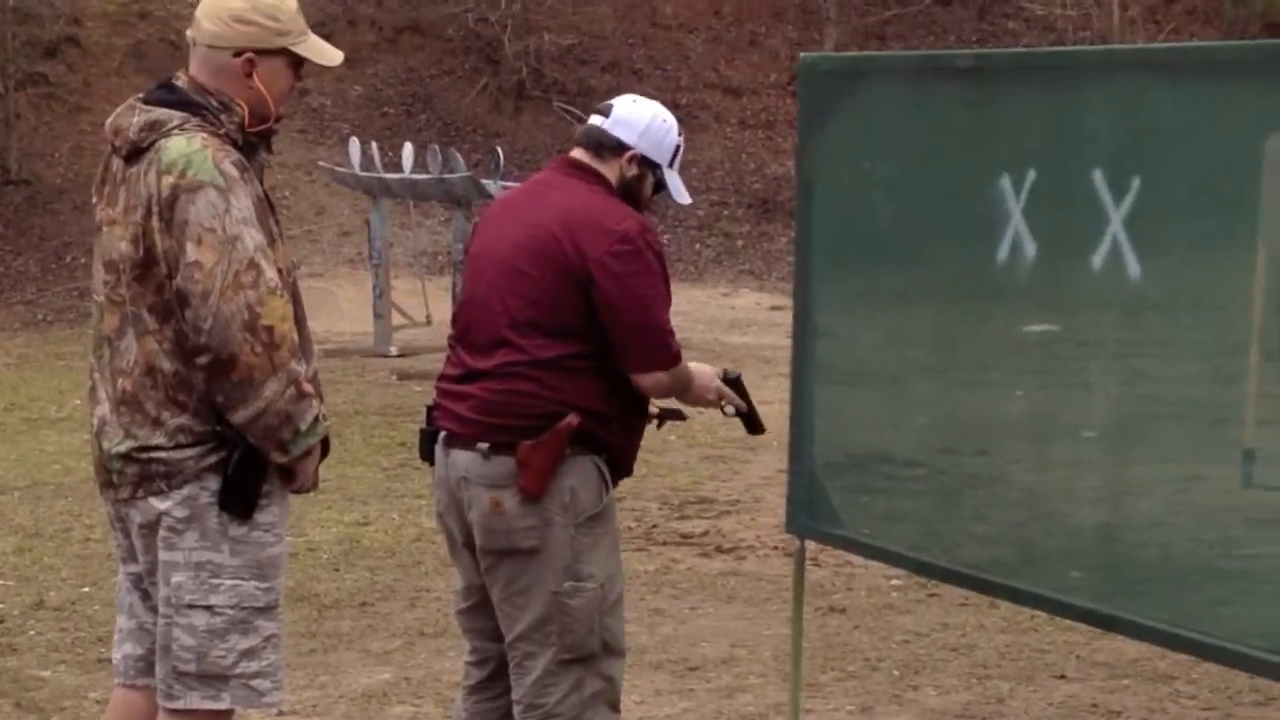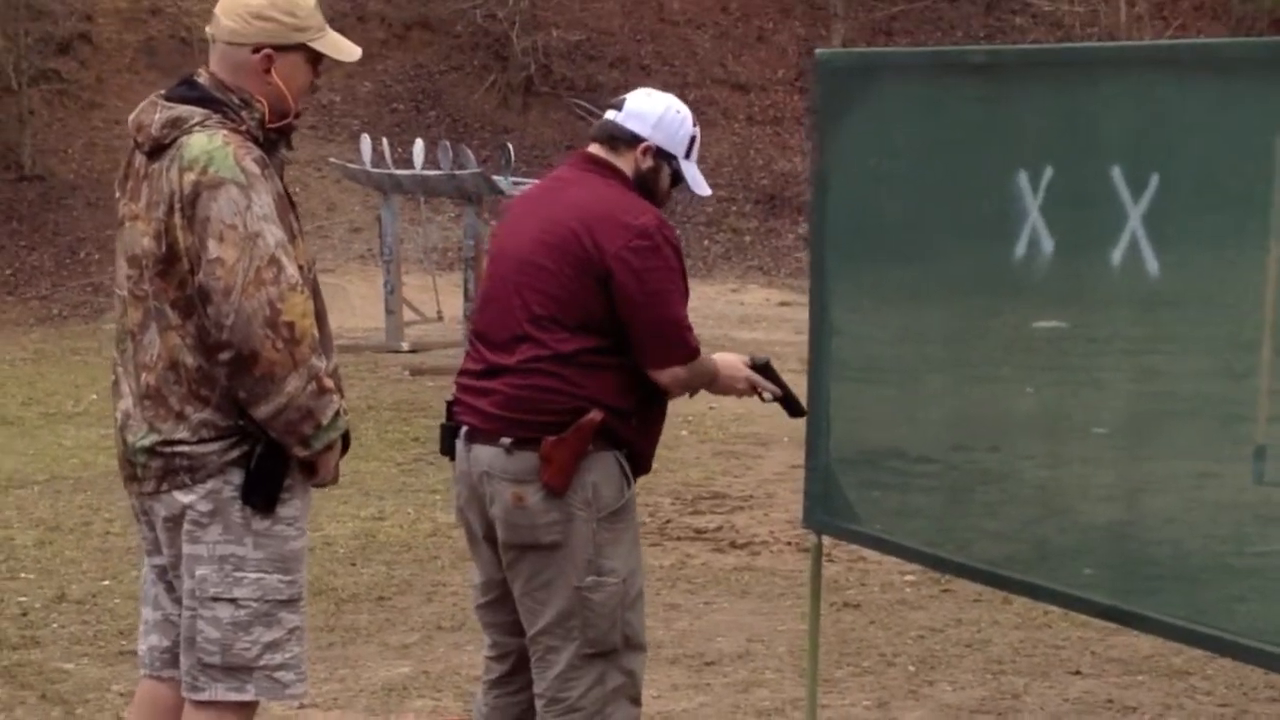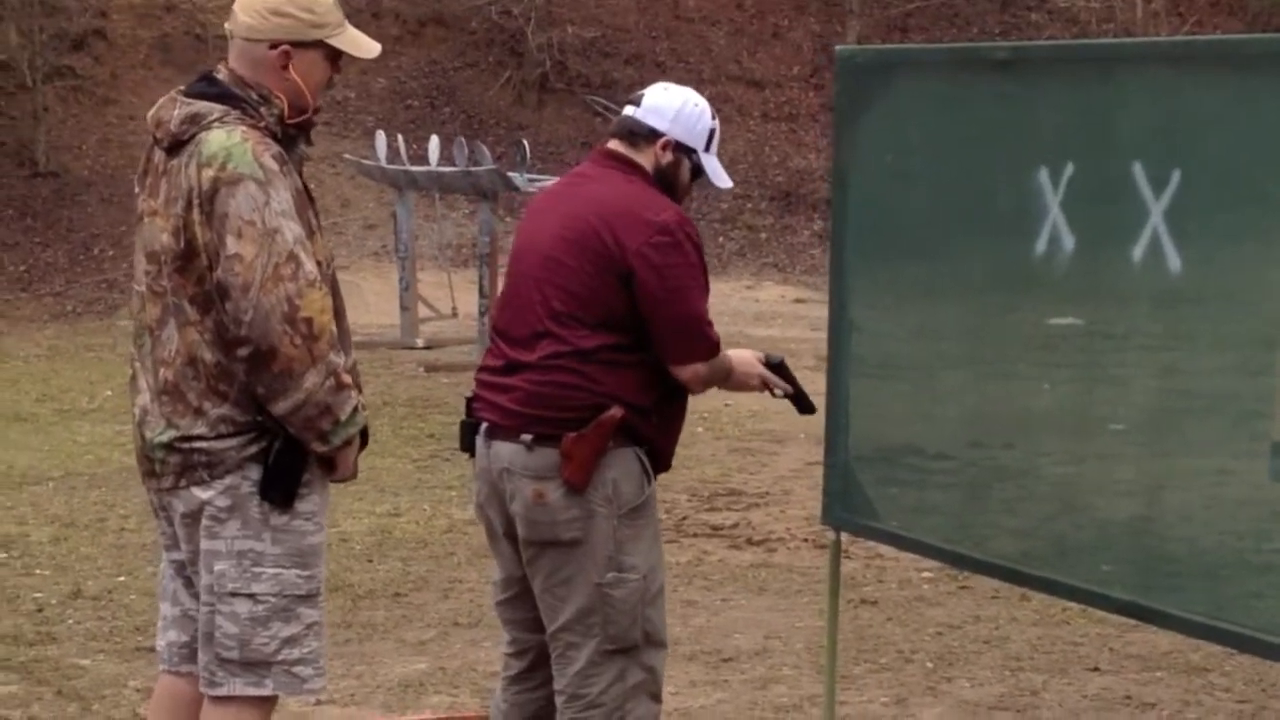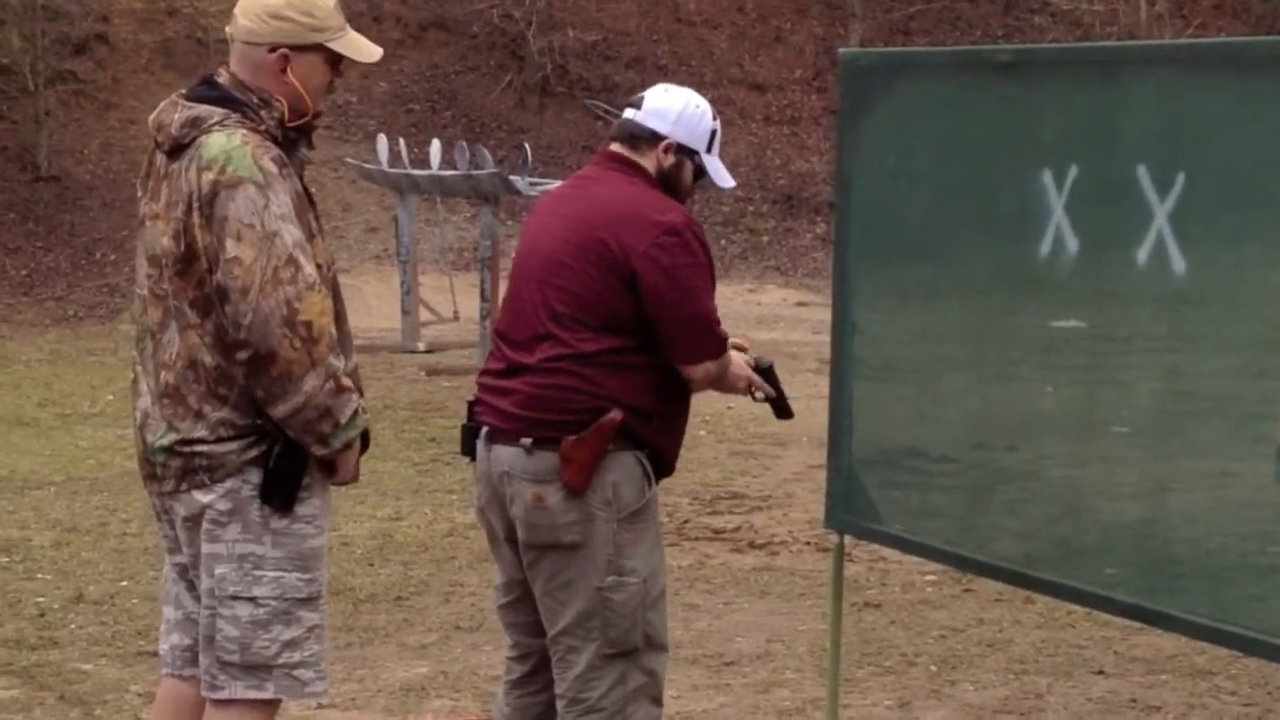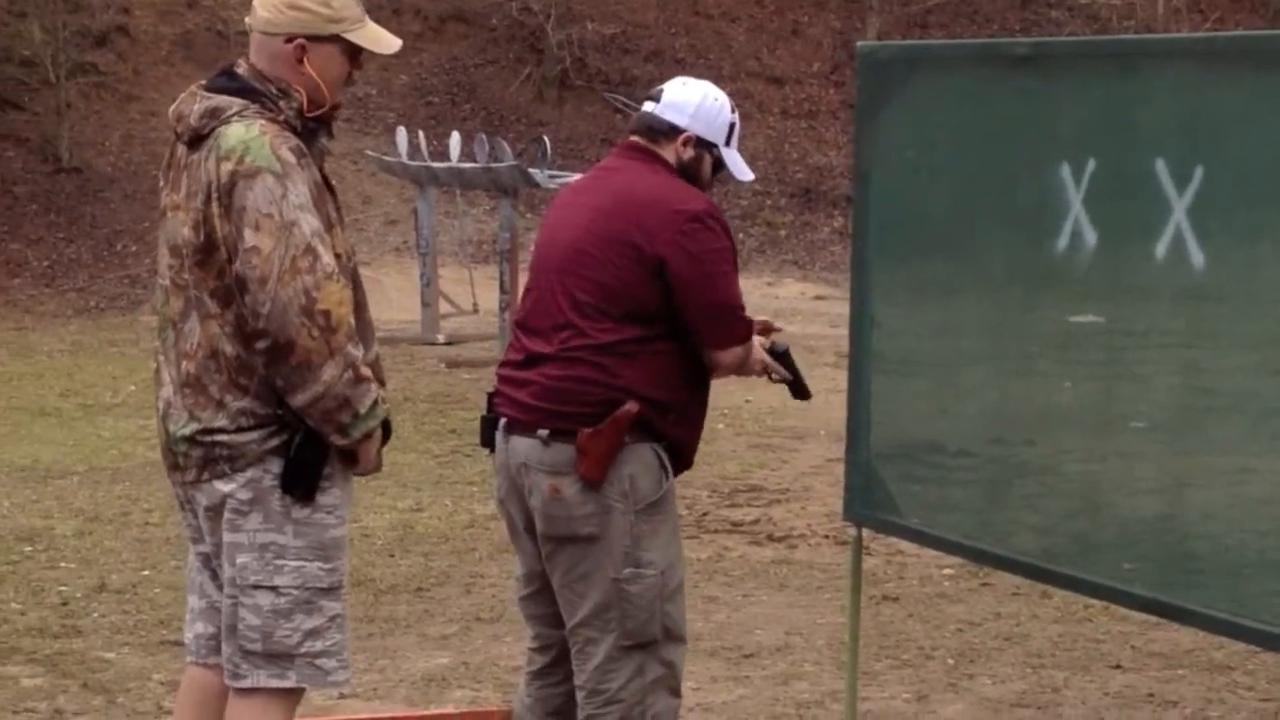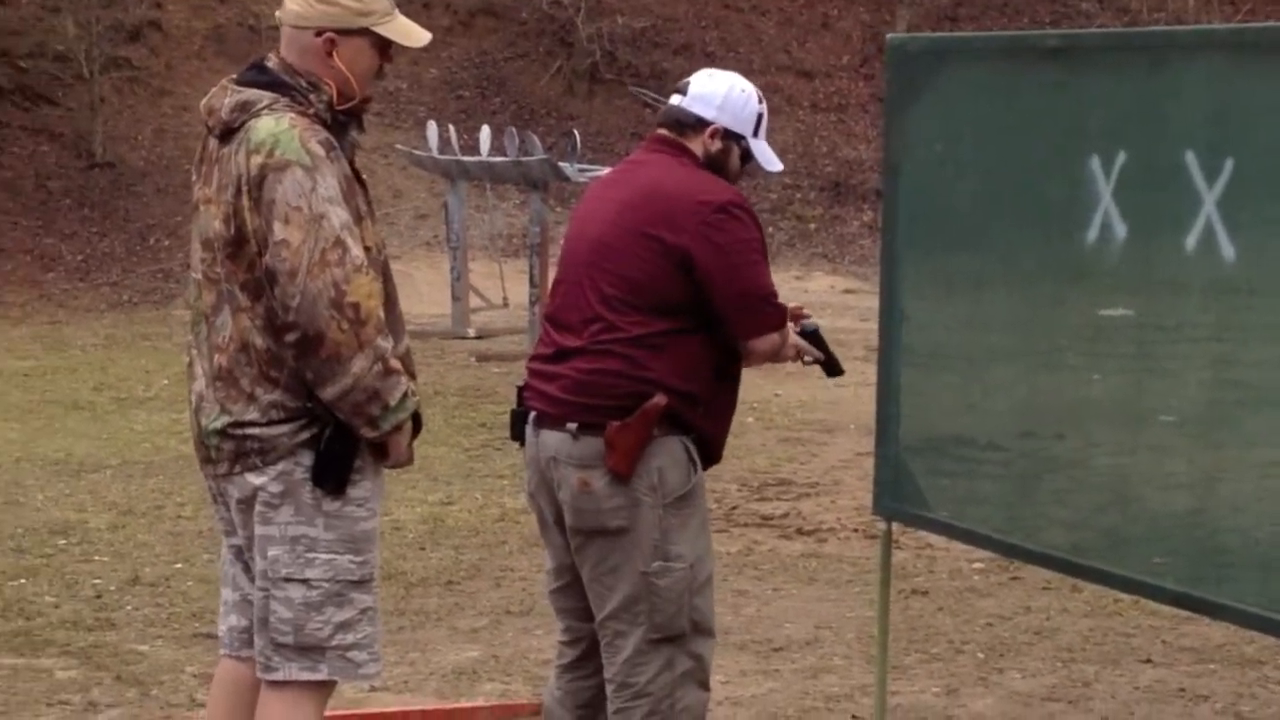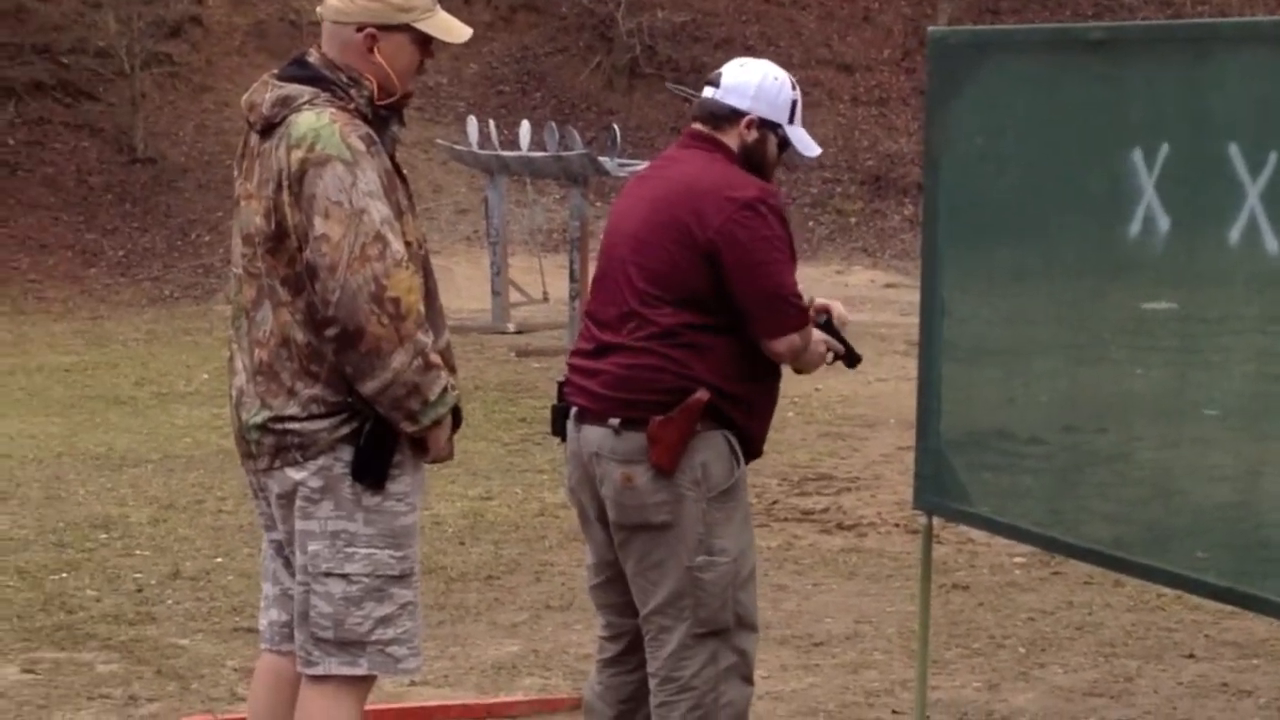
dt=0.2s
person 1, frame 1
left shoulder: (138, 150)
right shoulder: (202, 165)
right elbow: (238, 328)
right wrist: (299, 438)
left hip: (139, 449)
right hip: (205, 466)
person 1, frame 2
left shoulder: (159, 146)
right shoulder: (223, 161)
right elbow: (259, 324)
right wrist: (320, 431)
left hip: (163, 443)
right hip: (229, 460)
person 1, frame 3
left shoulder: (178, 141)
right shoulder: (242, 156)
right elbow: (278, 318)
right wrist: (339, 425)
left hip: (183, 437)
right hip: (248, 454)
left knee: (189, 659)
person 1, frame 4
left shoulder: (182, 145)
right shoulder: (242, 159)
right elbow: (278, 323)
right wrist: (339, 429)
left hip: (186, 442)
right hip: (249, 458)
person 1, frame 5
left shoulder: (205, 137)
right shoulder: (261, 151)
right elbow: (297, 314)
right wrist: (359, 420)
left hip: (209, 432)
right hip: (270, 449)
left knee: (216, 653)
person 1, frame 6
left shoulder: (236, 131)
right shoulder: (291, 144)
right elbow: (326, 307)
right wrist: (390, 413)
left hip: (243, 426)
right hip: (303, 441)
left knee: (249, 645)
person 1, frame 7
left shoulder: (278, 125)
right shoulder: (333, 140)
right elbow: (368, 301)
right wrist: (430, 407)
left hip: (284, 420)
right hip: (344, 437)
left knee: (291, 639)
right knee: (341, 659)
person 2, frame 1
left shoulder: (506, 207)
right shoulder: (615, 229)
right elbow: (653, 372)
right wrist: (694, 384)
left hip: (461, 456)
left knee: (492, 660)
person 2, frame 2
left shoulder: (531, 202)
right shoulder: (633, 225)
right elbow: (671, 367)
right wrist: (717, 372)
left hip: (481, 450)
left knee: (513, 655)
right knee: (587, 665)
person 2, frame 3
left shoulder: (554, 198)
right shoulder: (653, 220)
right elbow: (692, 365)
left wrist: (715, 363)
right wrist: (734, 369)
left hip: (502, 446)
left knee: (532, 651)
right knee: (609, 661)
person 2, frame 4
left shoulder: (559, 202)
right shoulder: (658, 222)
right elbow: (698, 366)
left wrist: (706, 351)
right wrist: (729, 370)
left hip: (503, 451)
left knee: (535, 656)
right knee: (609, 668)
person 2, frame 5
left shoulder: (581, 193)
right shoulder: (681, 210)
right elbow: (726, 352)
left wrist: (734, 340)
right wrist: (751, 355)
left hip: (523, 442)
left knee: (557, 648)
right knee: (628, 659)
person 2, frame 6
left shoulder: (611, 187)
right shoulder: (708, 203)
right elbow: (761, 341)
left wrist: (763, 325)
right wrist: (786, 341)
left hip: (554, 435)
left knee: (588, 641)
right knee: (658, 651)
person 2, frame 7
left shoulder: (651, 182)
right shoulder: (739, 198)
right elbow: (783, 339)
left wrist: (798, 313)
right wrist: (812, 343)
left hip: (596, 431)
left knee: (628, 636)
right knee: (701, 646)
